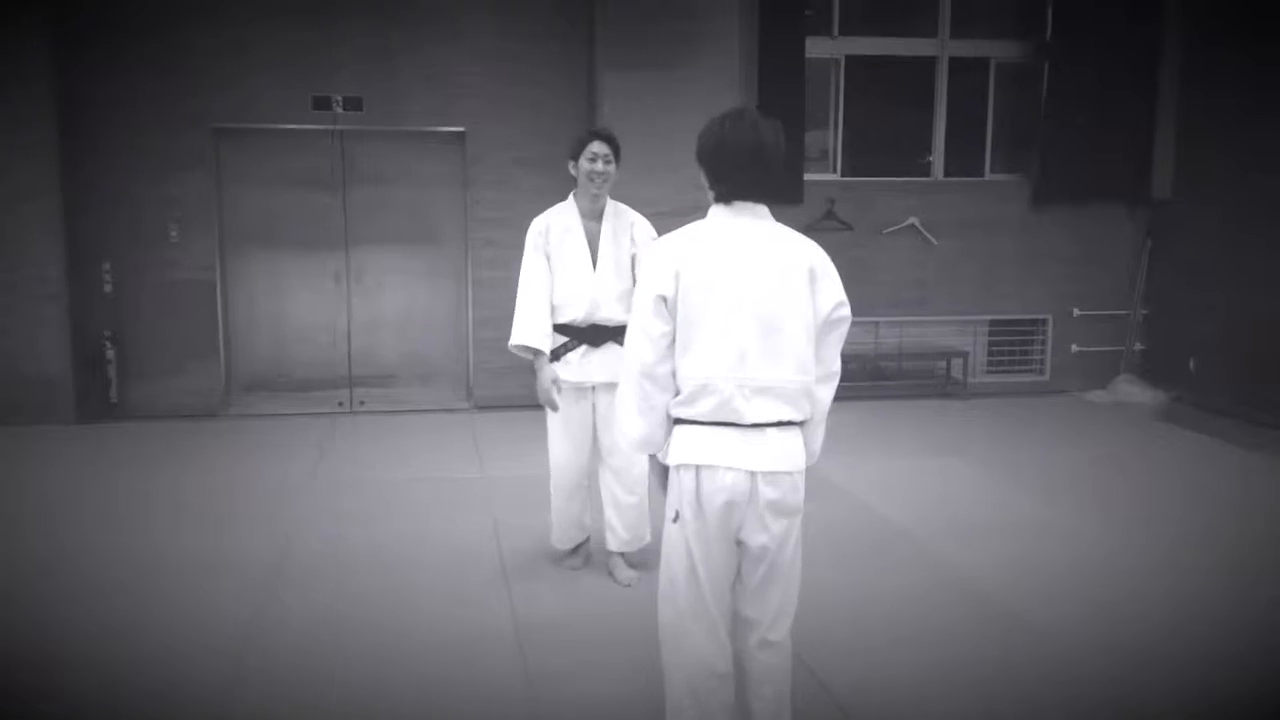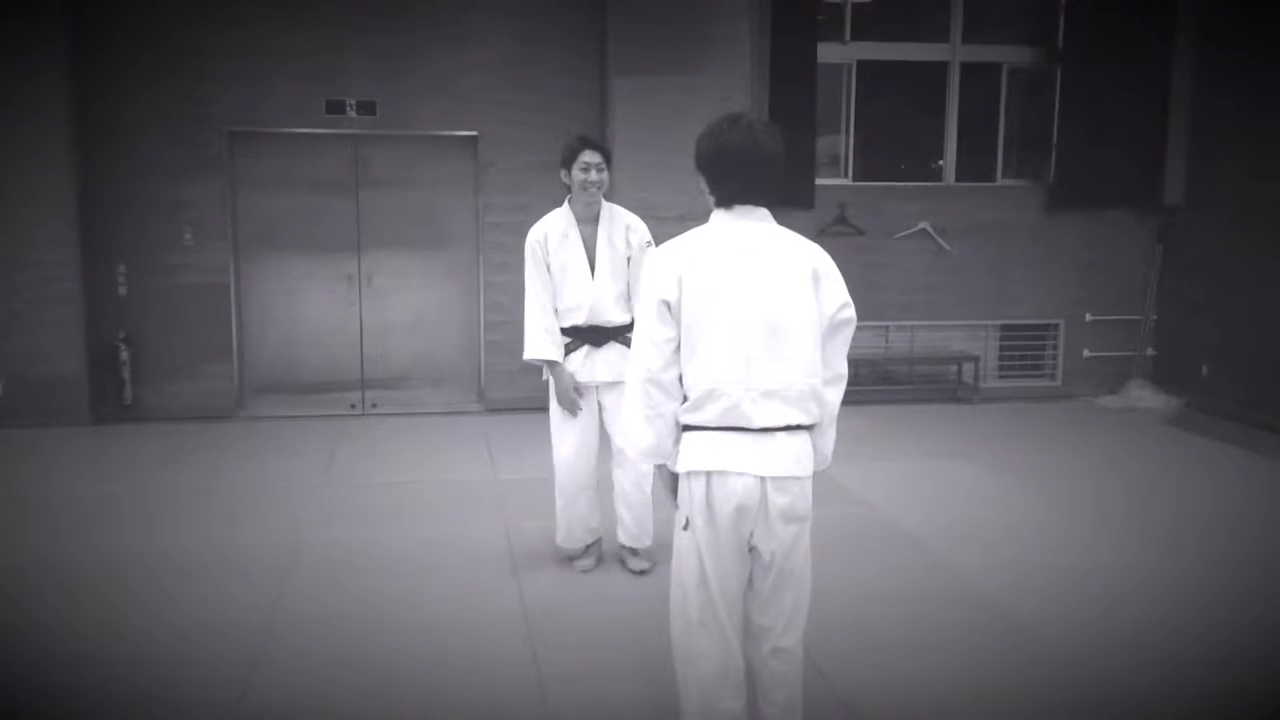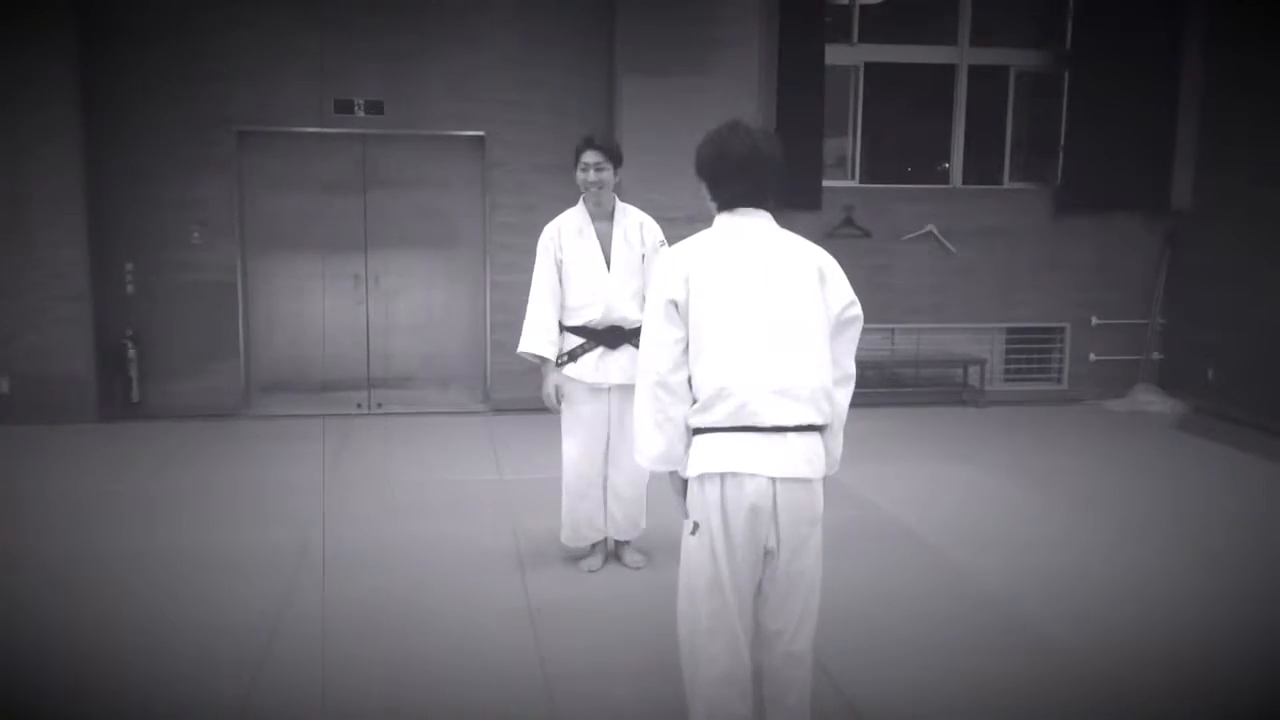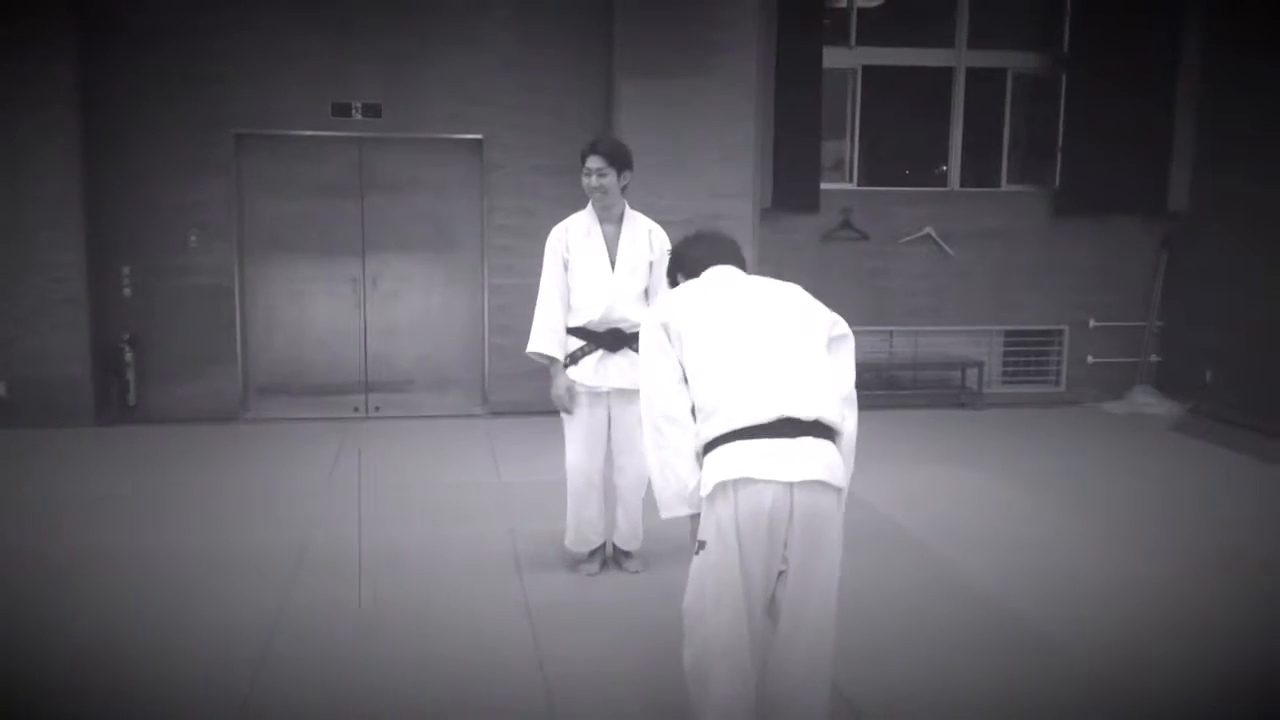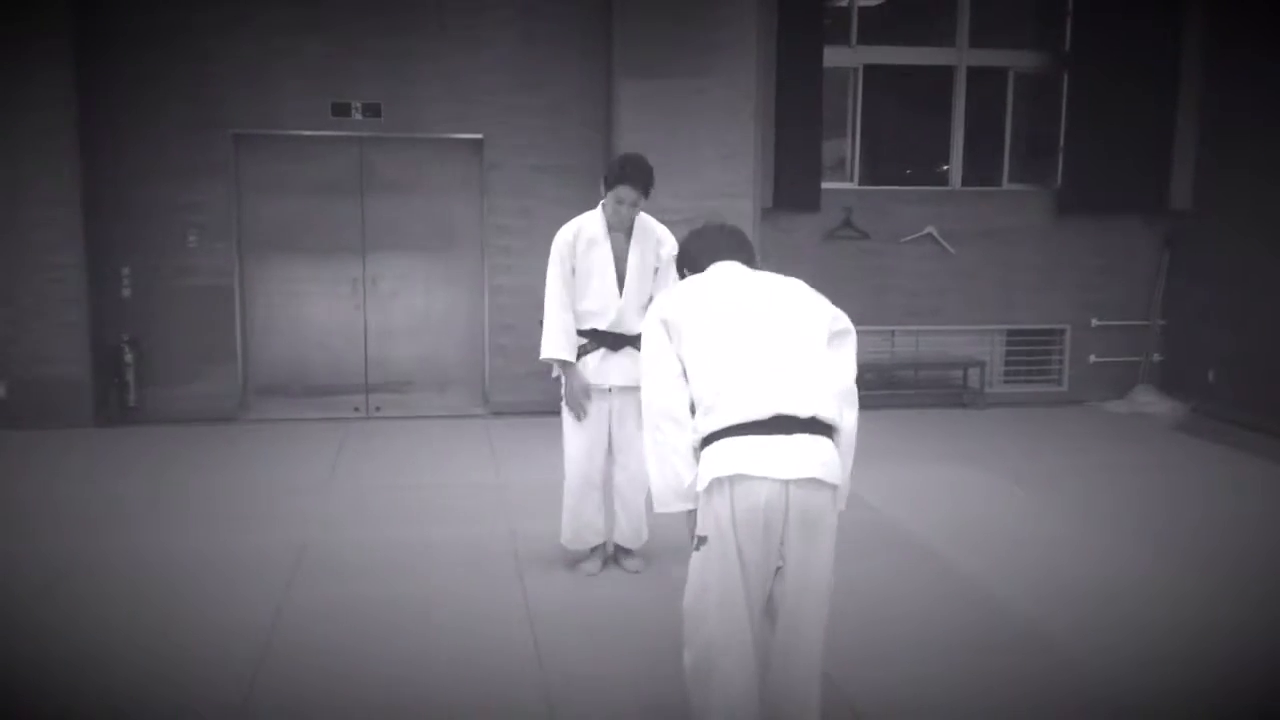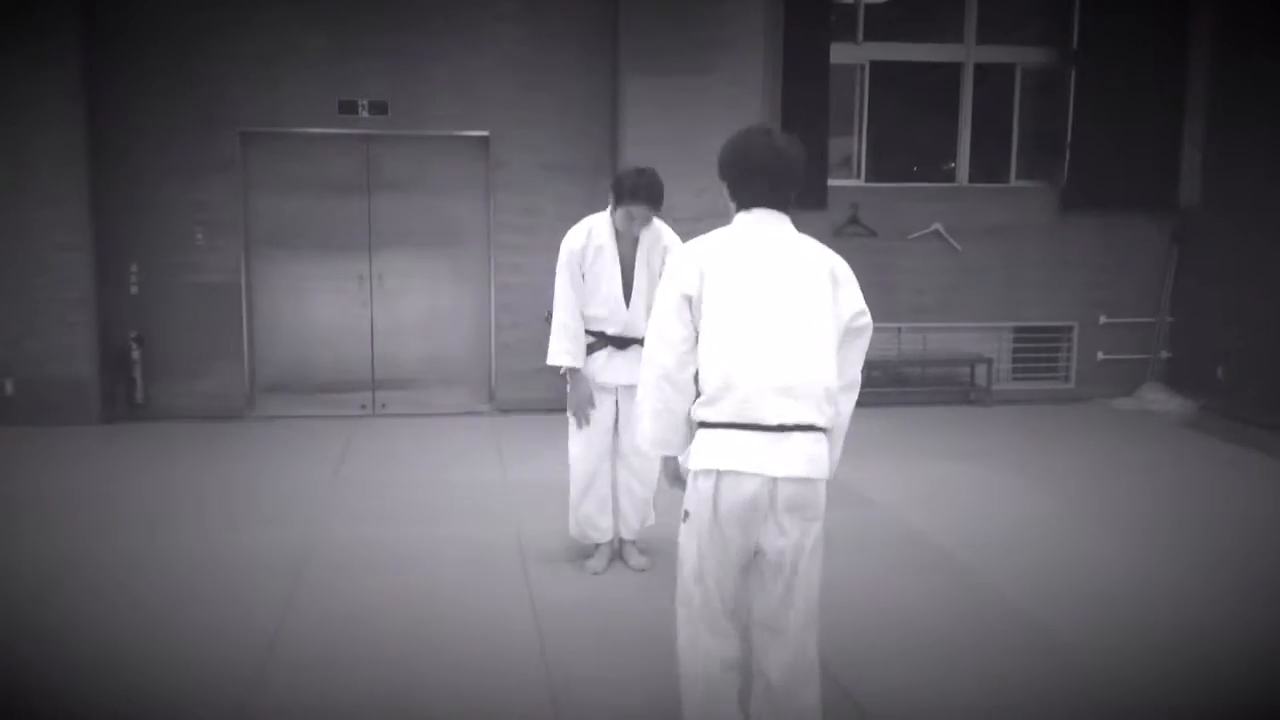
dt=0.4s
person 1, frame 1
left shoulder: (674, 252)
right shoulder: (808, 257)
left elbow: (649, 363)
right elbow: (824, 367)
left wrist: (659, 444)
left hip: (703, 455)
right hip: (779, 457)
left knee: (695, 619)
right knee: (769, 618)
person 1, frame 2
left shoulder: (676, 258)
right shoulder: (812, 260)
left elbow: (654, 370)
right elbow: (832, 370)
left wrist: (668, 456)
left hip: (713, 461)
right hip: (788, 461)
left knee: (708, 626)
right knee: (780, 623)
person 1, frame 3
left shoulder: (683, 262)
right shoulder: (816, 262)
left elbow: (663, 375)
right elbow: (840, 371)
left wrist: (676, 462)
left hip: (724, 462)
right hip: (800, 462)
left knee: (715, 628)
right knee: (790, 627)
person 1, frame 4
left shoulder: (672, 306)
right shoulder: (797, 297)
left elbow: (667, 415)
right elbow: (843, 396)
left wrist: (688, 504)
right wrist: (835, 487)
left hip: (740, 468)
right hip: (820, 466)
left knee: (720, 634)
right knee: (804, 634)
person 1, frame 5
left shoulder: (673, 302)
right shoulder: (805, 294)
left elbow: (667, 413)
right elbow: (843, 398)
left wrist: (687, 498)
right wrist: (831, 493)
left hip: (736, 467)
right hip: (816, 463)
left knee: (721, 636)
right knee: (798, 631)
person 1, frame 6
left shoulder: (699, 257)
right shoulder: (832, 267)
left elbow: (668, 365)
right elbow: (846, 376)
left wrist: (670, 445)
left hip: (725, 456)
right hip: (802, 458)
left knee: (707, 617)
right knee: (790, 622)
person 2, frame 1
left shoulder: (635, 226)
right shoulder: (545, 226)
right elbow: (534, 296)
right wrist: (541, 364)
left hip: (620, 355)
right hip: (568, 356)
left knee: (626, 460)
right knee: (568, 462)
left ankle: (619, 550)
right ankle: (575, 540)
person 2, frame 2
left shoulder: (631, 228)
right shoulder: (543, 234)
right elbow: (540, 307)
right wrist: (558, 371)
left hip: (622, 356)
right hip: (571, 358)
left knee: (634, 455)
right knee: (572, 462)
left ankle: (632, 544)
right ankle: (587, 541)
person 2, frame 3
left shoulder: (644, 228)
right shoulder: (558, 232)
right elbow: (545, 300)
right wrist: (547, 369)
left hip: (632, 356)
right hip: (581, 358)
left knee: (631, 458)
right knee: (582, 460)
left ankle: (624, 537)
right ankle: (593, 540)
person 2, frame 4
left shoulder: (652, 236)
right shoulder: (565, 234)
right elbow: (552, 302)
right wrist: (557, 370)
left hip: (634, 362)
right hip: (583, 361)
left knee: (633, 465)
right knee: (583, 465)
left ankle: (625, 545)
right ankle: (591, 545)
person 2, frame 5
left shoulder: (661, 239)
right shoulder: (571, 235)
right elbow: (559, 306)
right wrist: (569, 371)
left hip: (636, 361)
right hip: (586, 358)
left knee: (634, 461)
right knee: (583, 462)
left ankle: (626, 542)
right ankle: (592, 543)
person 2, frame 6
left shoulder: (667, 244)
right shoulder: (579, 240)
right elbow: (568, 313)
right wrist: (575, 377)
left hip: (642, 360)
right hip: (592, 359)
left knee: (640, 454)
right knee: (589, 454)
left ankle: (628, 537)
right ankle: (601, 539)
